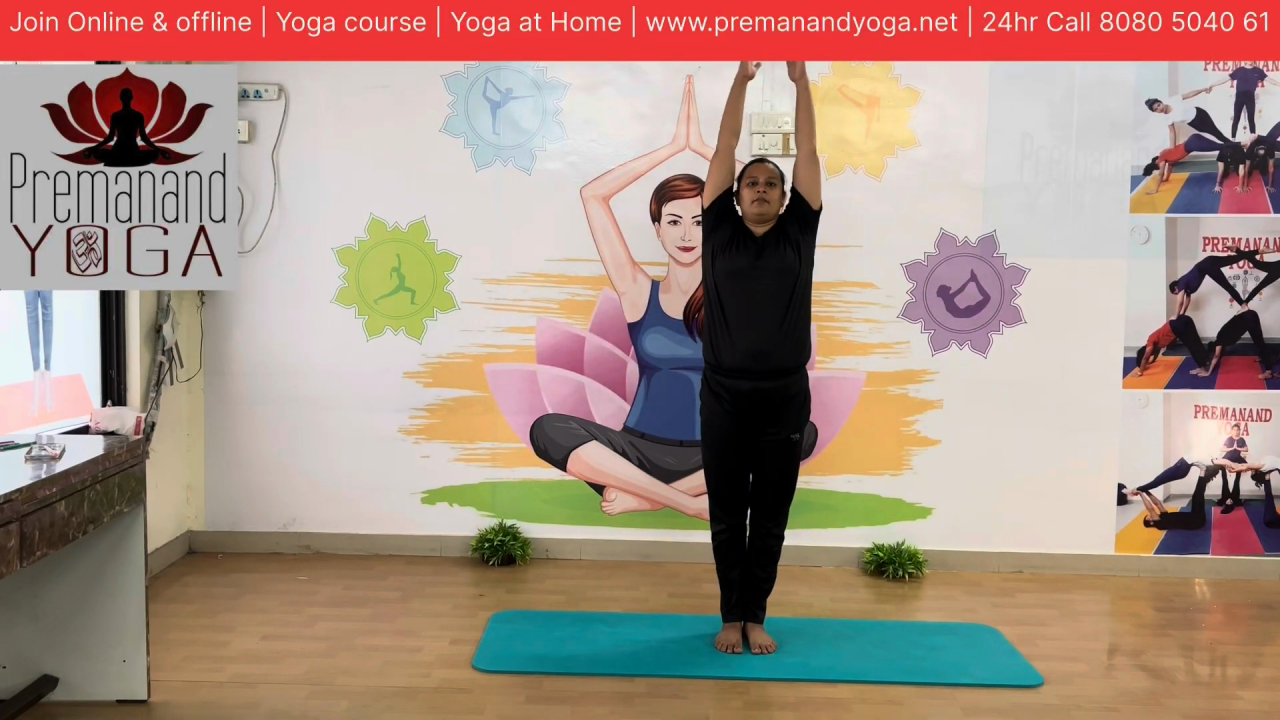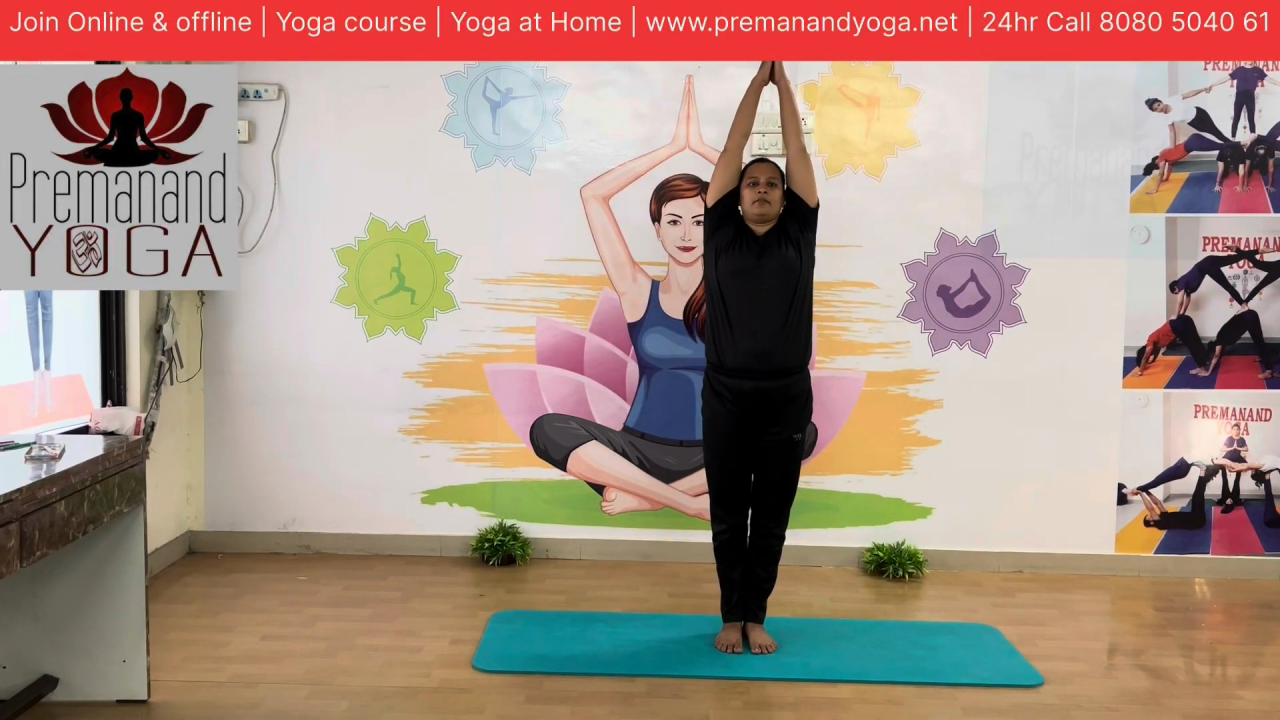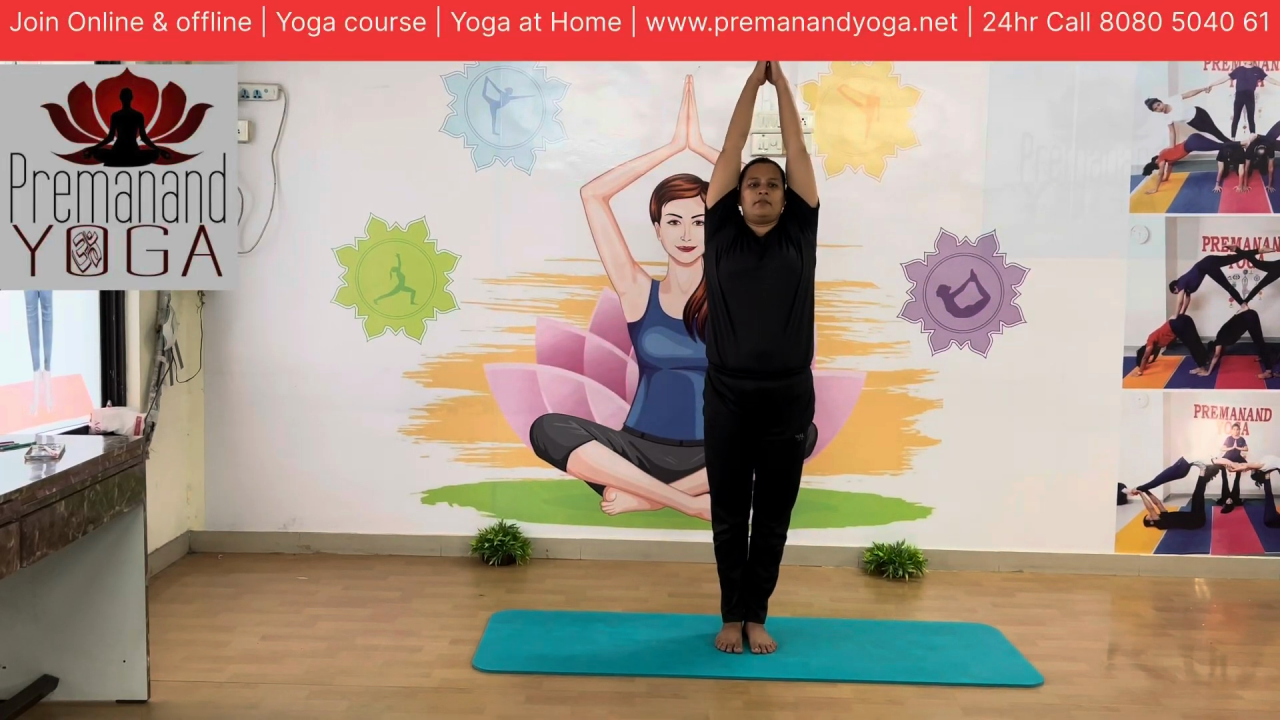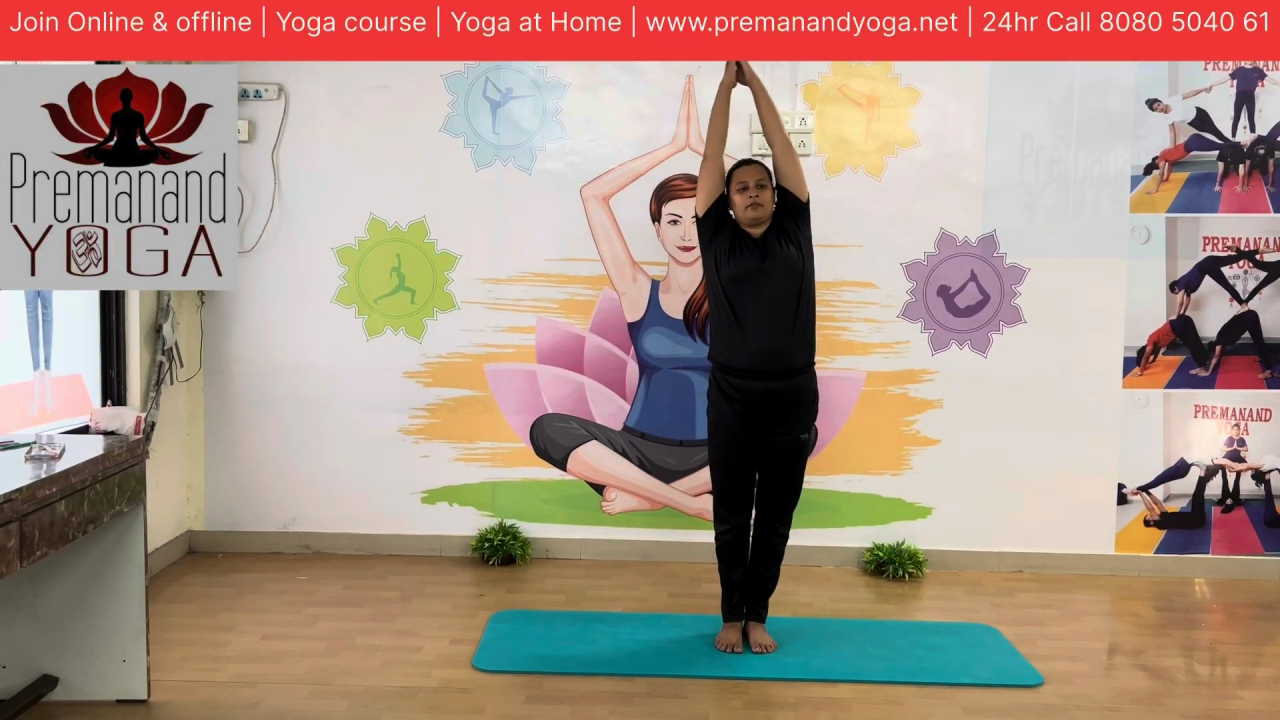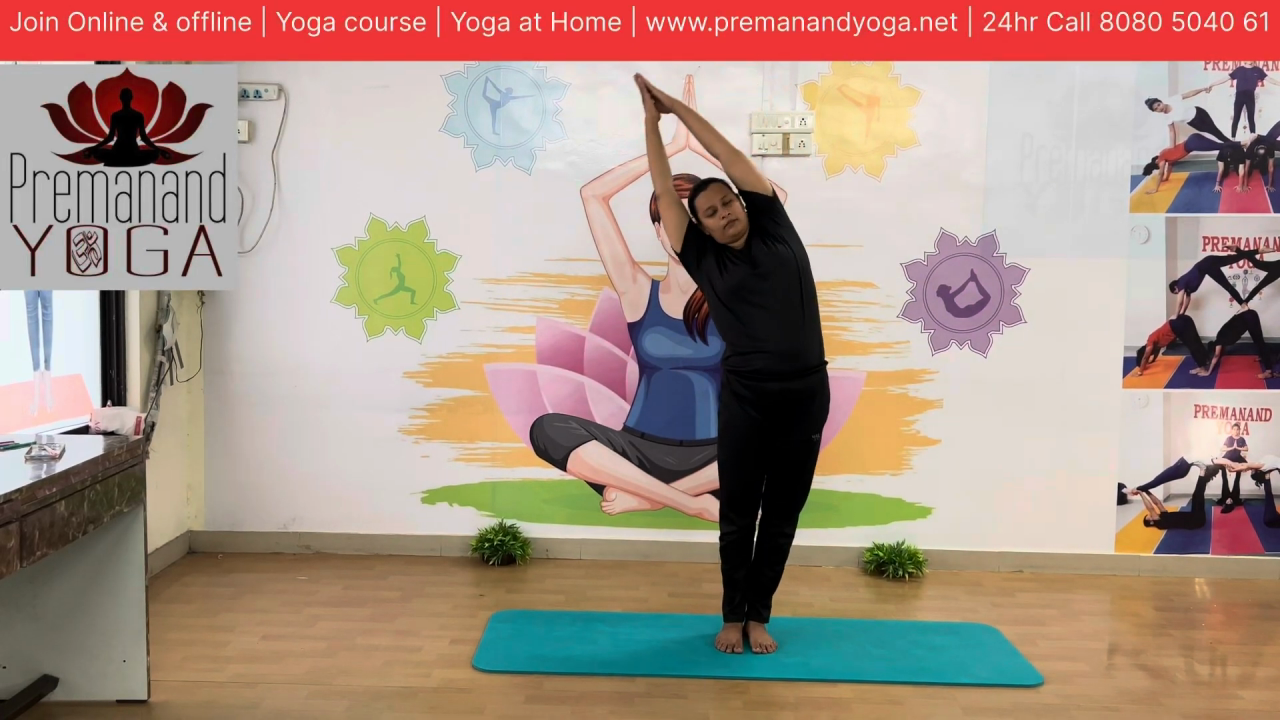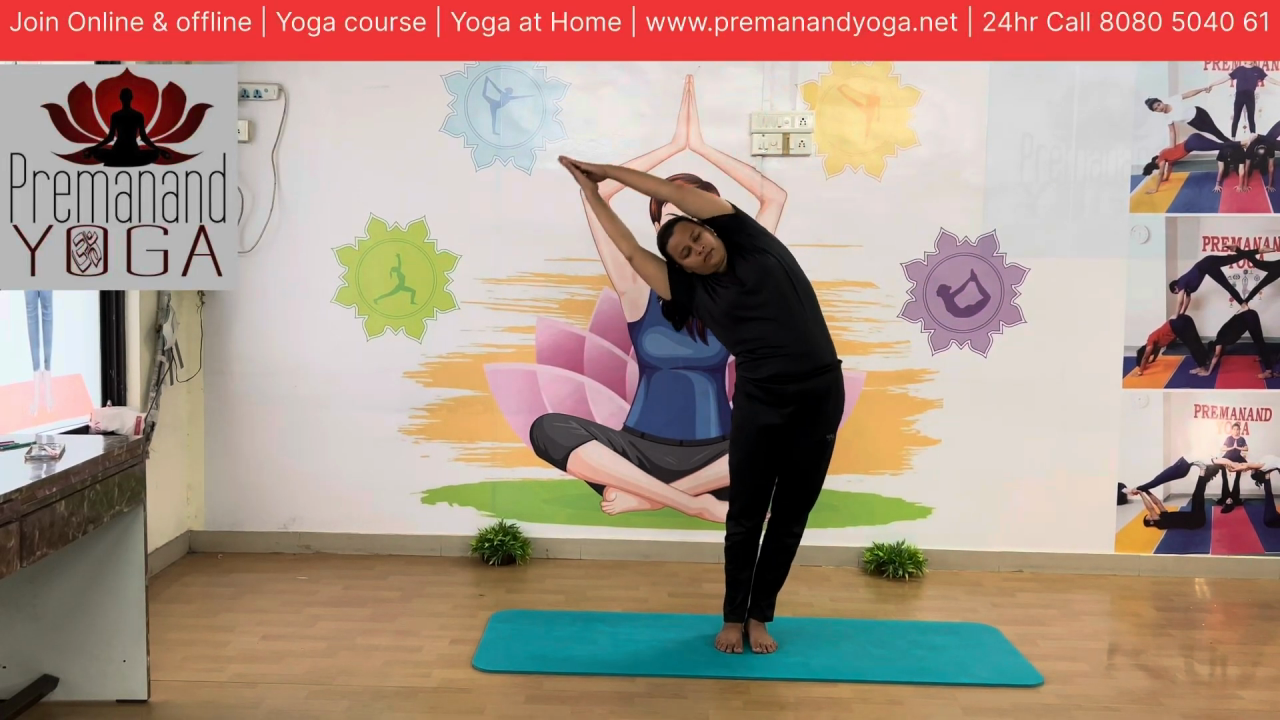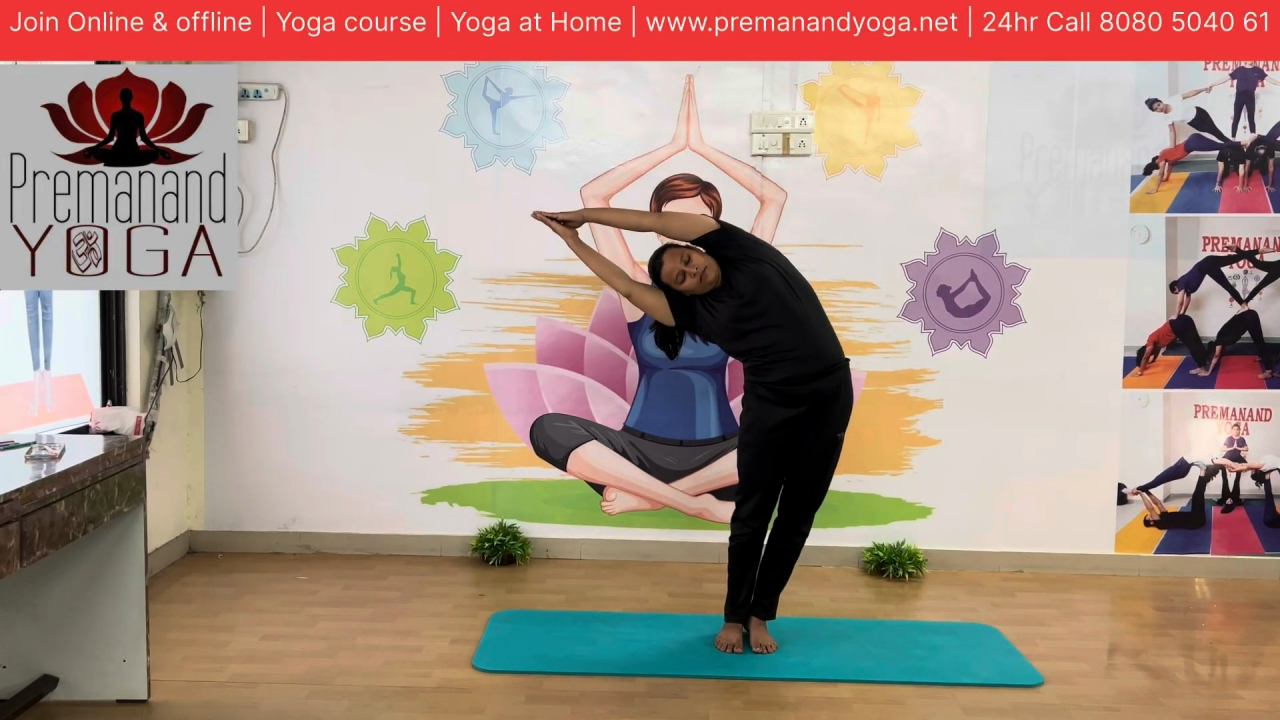
dt=0.4s
person 1, frame 1
left shoulder: (799, 231)
right shoulder: (719, 231)
left elbow: (807, 154)
right elbow: (723, 150)
left wrist: (803, 82)
right wrist: (739, 80)
left hip: (784, 397)
right hip: (724, 396)
left knee: (770, 517)
right knee: (727, 515)
left ankle: (755, 615)
right ankle: (731, 616)
person 1, frame 2
left shoulder: (800, 232)
right shoulder: (721, 231)
left elbow: (798, 152)
right elbow: (731, 149)
left wrist: (783, 82)
right wrist: (756, 82)
left hip: (786, 396)
right hip: (726, 395)
left knee: (771, 516)
right knee: (728, 514)
left ankle: (755, 615)
right ankle: (731, 615)
person 1, frame 3
left shoulder: (800, 232)
right shoulder: (722, 232)
left elbow: (798, 151)
right elbow: (730, 152)
left wrist: (781, 82)
right wrist: (752, 82)
left hip: (788, 397)
right hip: (728, 396)
left knee: (773, 516)
right knee: (729, 514)
left ankle: (756, 615)
right ankle: (731, 615)
person 1, frame 4
left shoulder: (795, 230)
right shoulder: (717, 238)
left elbow: (782, 149)
right elbow: (711, 159)
left wrist: (757, 84)
right wrist: (726, 86)
left hip: (793, 395)
right hip: (732, 396)
left knee: (775, 516)
right knee: (732, 515)
left ankle: (757, 615)
right ankle: (732, 615)
person 1, frame 5
left shoulder: (776, 230)
right shoulder: (704, 258)
left elbow: (731, 158)
right elbow: (665, 194)
left wrist: (680, 107)
right wrist: (652, 122)
left hip: (806, 391)
right hip: (746, 396)
left knee: (781, 514)
right knee: (737, 513)
left ankle: (759, 616)
right ankle: (732, 616)
person 1, frame 6
left shoulder: (747, 240)
right shoulder: (693, 290)
left elbow: (677, 193)
right elbow: (633, 253)
left wrist: (612, 170)
right wrist: (593, 192)
left hip: (822, 391)
right hip: (762, 400)
left knee: (791, 514)
right knee: (746, 515)
left ankle: (760, 615)
right ankle: (733, 616)
person 1, frame 7
left shoulder: (739, 250)
right shoulder: (695, 310)
left elbow: (657, 223)
right elbow: (628, 287)
right wrist: (574, 237)
left hip: (830, 392)
right hip: (772, 401)
left knee: (797, 516)
right knee: (752, 515)
left ankle: (760, 615)
right ankle: (734, 616)
person 2, frame 1
right shoulder: (638, 291)
right elbow: (592, 195)
left wrist: (700, 145)
right wrist: (673, 146)
right hip: (641, 451)
left knee: (800, 432)
right knee: (548, 430)
left ankle: (644, 495)
right ankle: (694, 501)
person 2, frame 2
right shoulder: (638, 290)
right elbow: (592, 195)
left wrist: (699, 145)
right wrist: (673, 146)
right hip: (641, 453)
left knee: (801, 432)
right knee: (548, 430)
left ankle: (646, 495)
right ankle: (695, 503)
person 2, frame 3
right shoulder: (638, 291)
right elbow: (593, 195)
left wrist: (700, 145)
right wrist: (673, 146)
left hip: (713, 457)
right hip: (642, 452)
left knee: (800, 431)
right knee: (549, 430)
left ankle: (647, 496)
right ankle: (696, 502)
person 2, frame 4
right shoulder: (637, 290)
right elbow: (592, 195)
left wrist: (699, 144)
right wrist: (674, 146)
left hip: (711, 456)
right hip: (640, 451)
right knee: (547, 430)
left ankle: (644, 494)
right ankle: (694, 501)
person 2, frame 5
right shoulder: (637, 292)
right elbow: (593, 195)
left wrist: (700, 144)
right wrist: (674, 145)
left hip: (715, 455)
right hip: (643, 452)
right knee: (550, 431)
left ankle: (651, 494)
right ankle: (698, 502)
person 2, frame 6
right shoulder: (638, 291)
left elbow: (774, 197)
right elbow: (593, 195)
left wrist: (699, 146)
right wrist: (674, 146)
left hip: (714, 456)
right hip: (643, 452)
right knee: (549, 430)
left ankle: (647, 496)
right ankle: (697, 503)
person 2, frame 7
right shoulder: (639, 290)
left elbow: (775, 198)
right elbow: (593, 195)
left wrist: (700, 146)
right wrist: (673, 146)
left hip: (714, 454)
right hip: (642, 452)
right knee: (549, 429)
left ankle: (647, 495)
right ankle: (699, 503)
